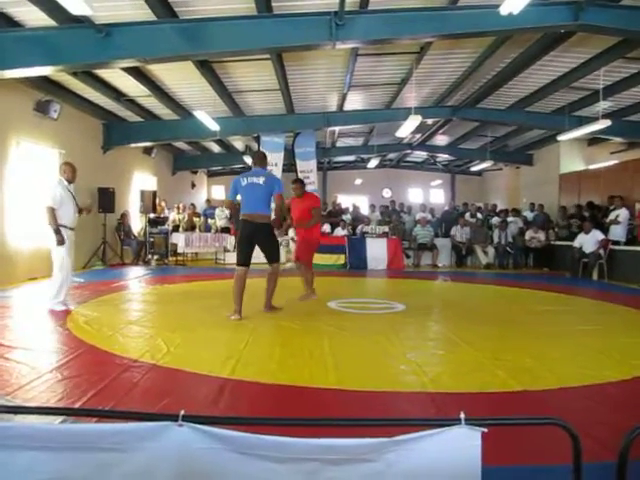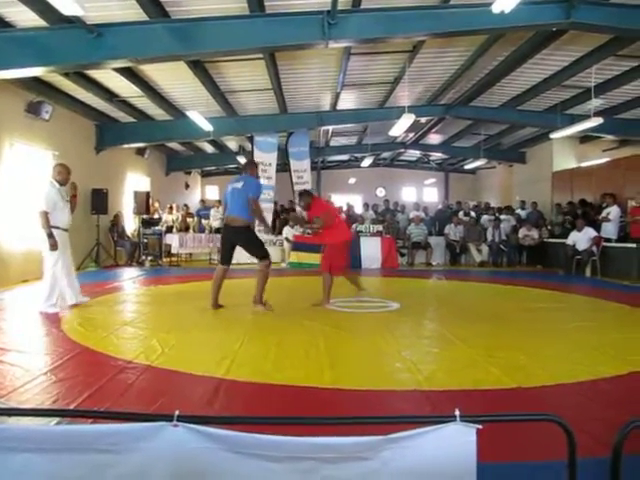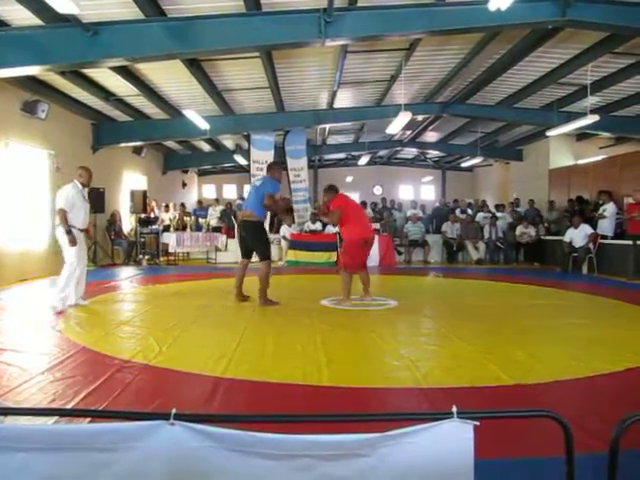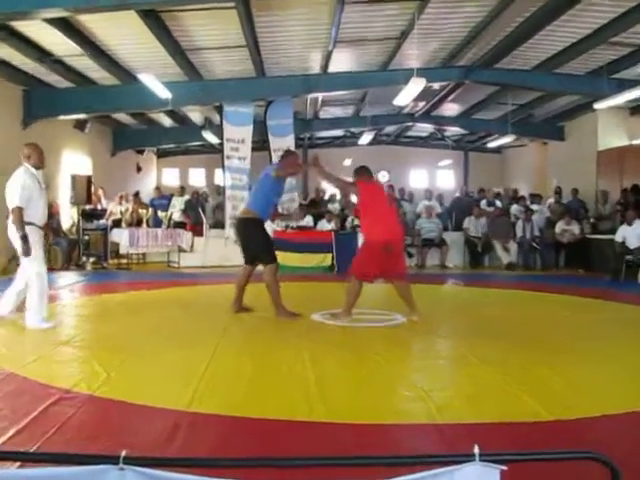
dt=0.7s
person 1, frame 1
left shoulder: (69, 188)
right shoulder: (57, 187)
right elbow: (50, 210)
left wrist: (82, 210)
right wrist: (57, 232)
left hip: (69, 231)
right hip: (60, 231)
left knee: (67, 268)
right knee: (62, 268)
left ankle: (61, 300)
right ankle: (55, 302)
person 1, frame 2
left shoulder: (61, 190)
right shoulder: (49, 190)
left elbow: (70, 210)
right elbow: (43, 214)
left wrist: (73, 195)
right wrist: (50, 237)
left hip: (62, 233)
right hip: (53, 233)
left knee: (67, 267)
right knee: (53, 269)
left ankle: (73, 297)
right ankle: (48, 305)
person 1, frame 3
left shoulder: (83, 192)
right shoulder: (68, 190)
right elbow: (61, 212)
left wrist: (88, 229)
right wrist: (69, 233)
left hip: (79, 233)
right hip: (67, 232)
left knee: (81, 265)
right knee: (72, 264)
left ankle: (75, 297)
right ankle: (60, 299)
person 1, frame 4
left shoulder: (35, 177)
right shoulder: (21, 179)
right elbow: (16, 211)
left wrist: (46, 228)
right wrist: (24, 239)
left hip: (34, 230)
right hip: (25, 231)
left knee: (28, 272)
right knee: (37, 273)
person 2, frame 1
left shoulder: (239, 180)
right shoulder: (273, 179)
left elbow: (228, 204)
right elbow: (279, 203)
right wrist: (278, 219)
left hip: (245, 225)
right hip: (264, 226)
left knee: (241, 268)
right knee: (274, 264)
left ankle: (237, 311)
right ankle: (268, 303)
person 2, frame 2
left shoulder: (231, 184)
right shoulder: (254, 183)
right elbow: (254, 206)
right wrist: (265, 224)
left hip: (227, 228)
right hip: (243, 229)
left knee: (223, 265)
right knee: (265, 260)
left ankle: (214, 302)
right ankle: (258, 299)
person 2, frame 3
left shoulder: (257, 182)
right shoulder: (273, 183)
right elbow: (269, 201)
left wrist: (277, 206)
right wrist: (279, 208)
left hip: (242, 223)
right hip: (254, 225)
left knee: (245, 260)
right knee: (265, 261)
left ankle: (238, 293)
right ankle: (263, 298)
person 2, frame 4
left shoulder: (274, 180)
right shoulder: (273, 170)
right elbow: (281, 171)
right wrist: (304, 166)
left hip: (244, 222)
right hip: (251, 223)
left knee: (251, 263)
right knee: (270, 264)
left ankle: (237, 304)
right ankle: (280, 308)
person 3, frame 1
left shoulder: (313, 199)
right shoulder: (292, 201)
left elbow: (318, 218)
right elbow: (291, 217)
left wrist: (300, 225)
left hip: (311, 236)
right hip: (301, 237)
left knee: (300, 262)
right knee: (304, 263)
left ankle: (311, 291)
right ankle: (309, 292)
person 3, frame 2
left shoulder: (317, 206)
right shoulder: (318, 204)
left elbow: (322, 224)
left hip: (336, 240)
right hip: (343, 237)
left knee: (326, 269)
right knee: (342, 267)
left ankle: (325, 300)
right ankle: (360, 289)
person 3, frame 3
left shoulder: (336, 201)
right shoulder: (346, 200)
left elbow: (334, 220)
left wrist: (324, 218)
right wrist: (327, 213)
left hip: (355, 237)
right hip: (368, 235)
left knee: (346, 267)
right knee: (361, 266)
left ankle: (346, 298)
right ankle: (366, 293)
person 3, frame 4
left shoulder: (365, 187)
right shoulder: (379, 189)
left elbow: (341, 185)
left wrist: (319, 168)
left hip: (376, 240)
right hip: (395, 239)
left knee: (357, 275)
right knee: (398, 277)
left ankle: (346, 312)
right ankle: (413, 311)
